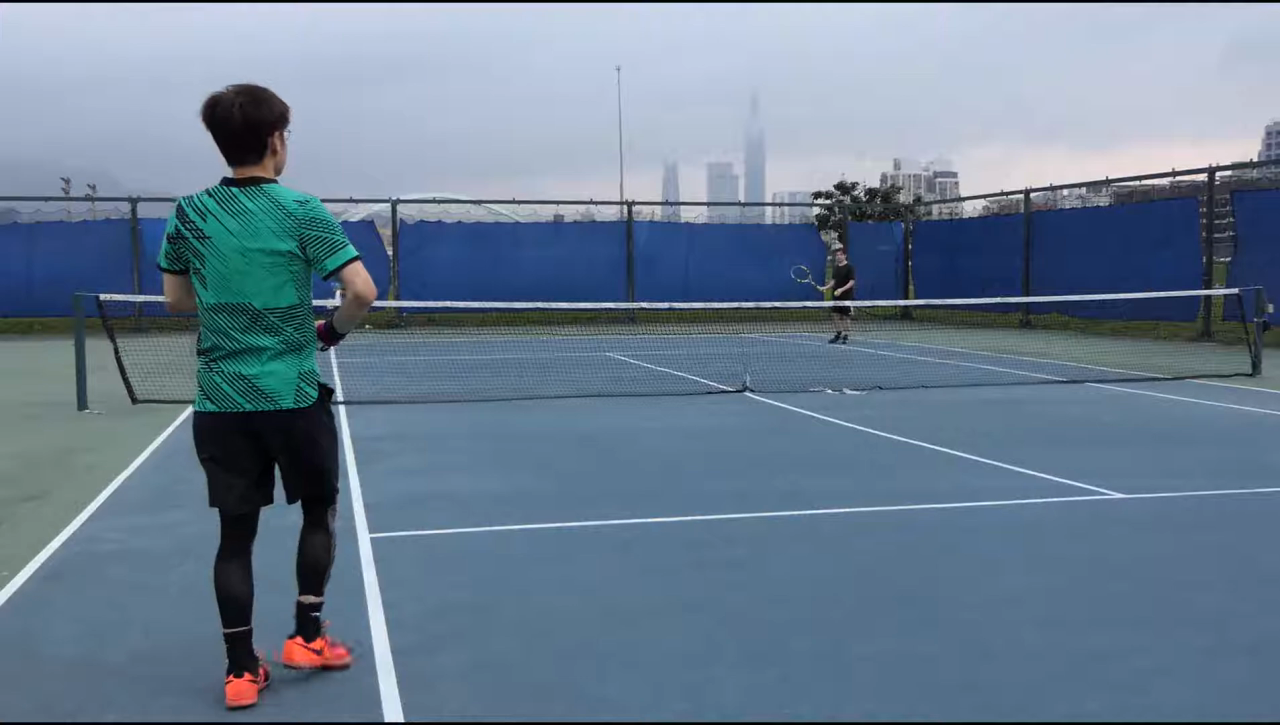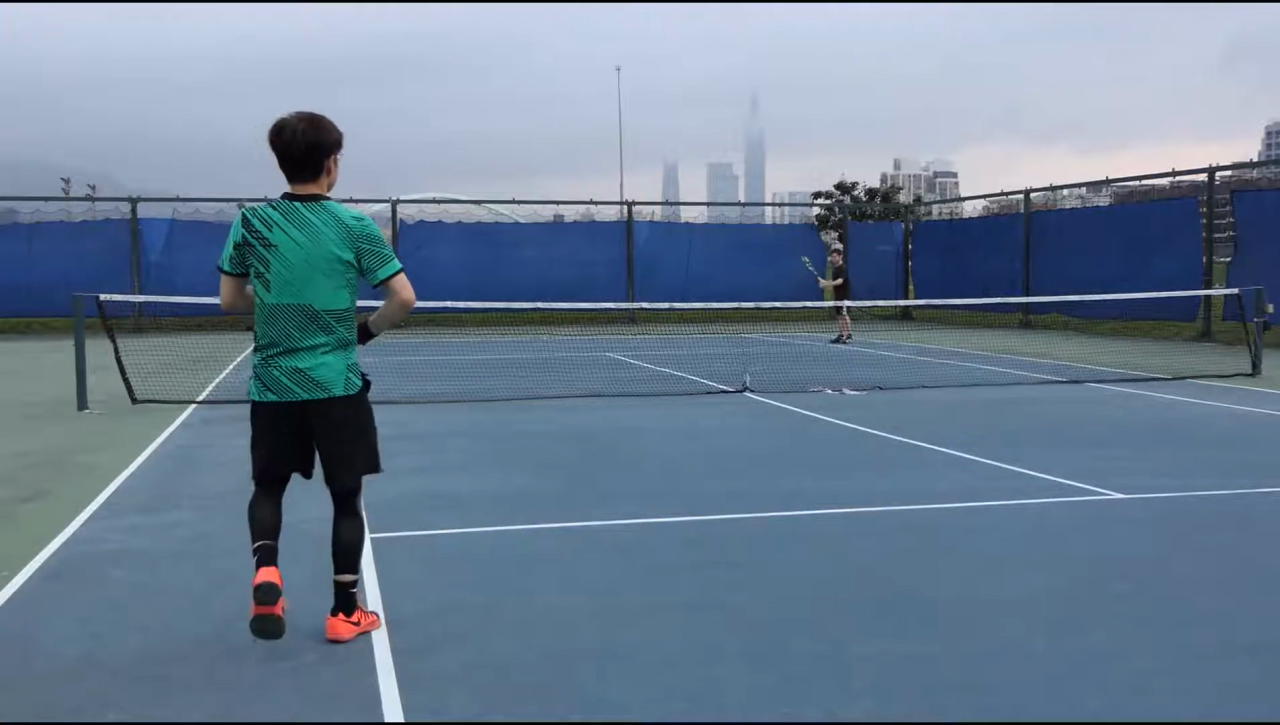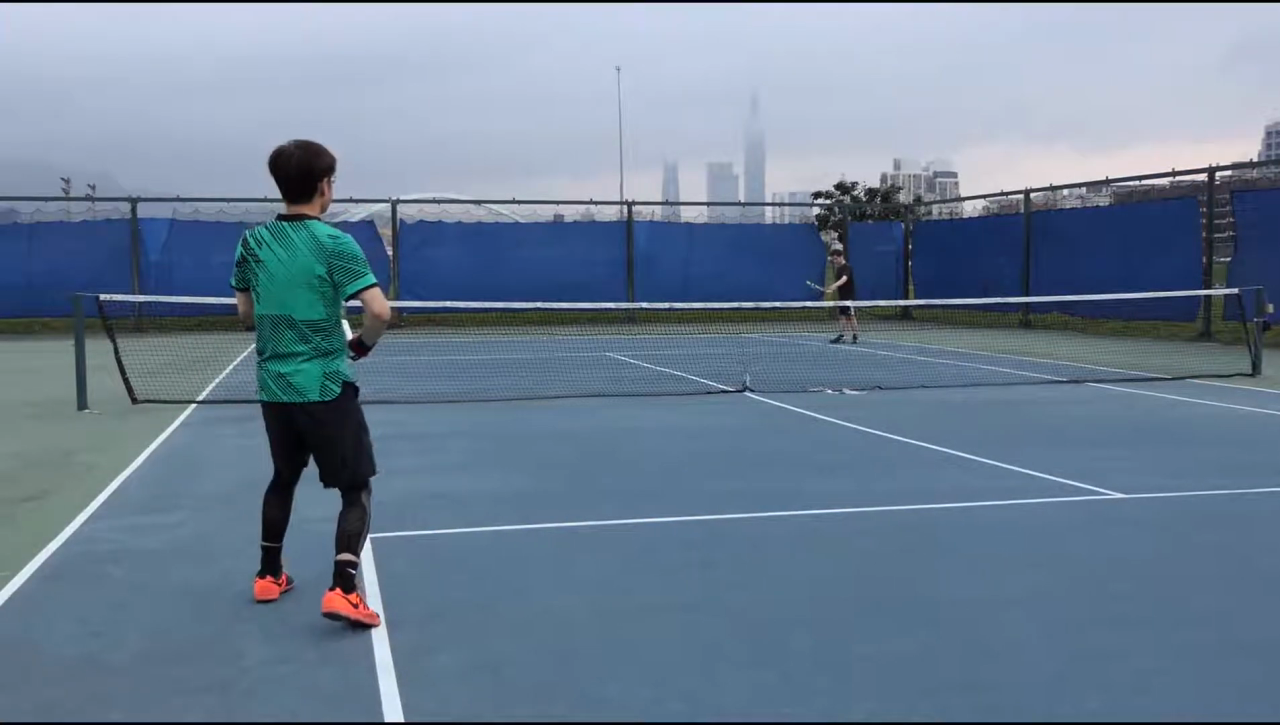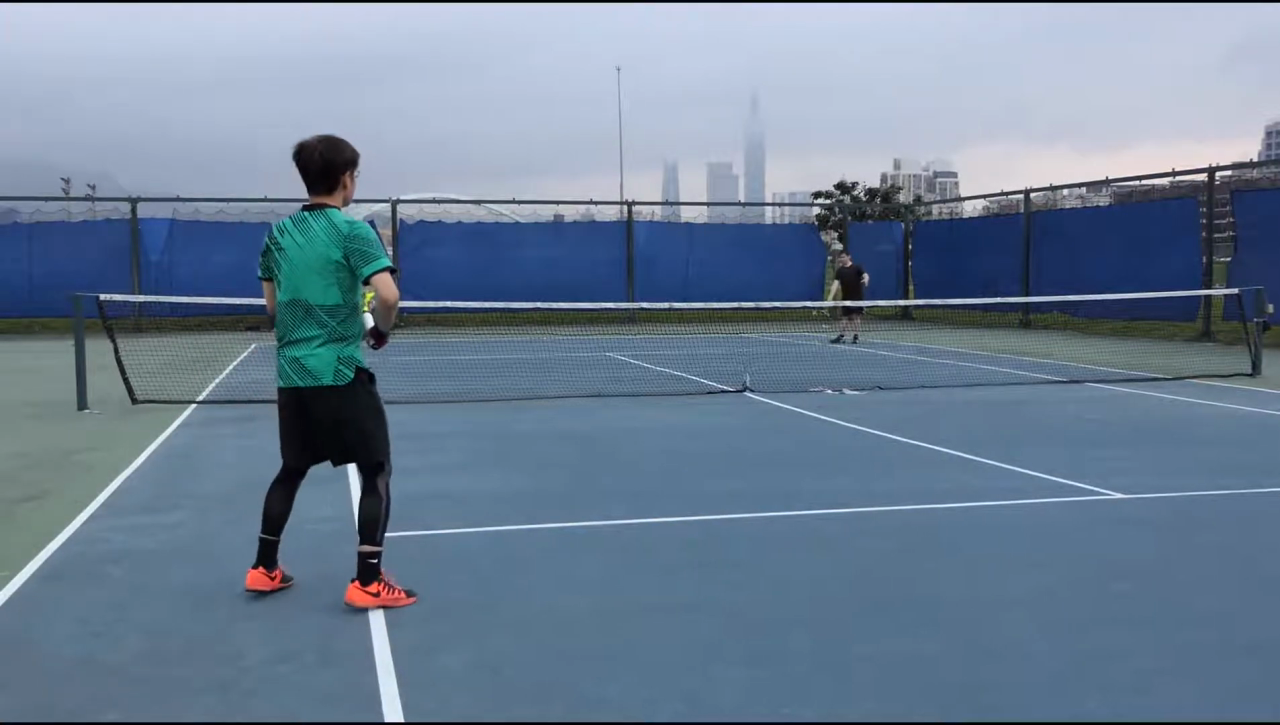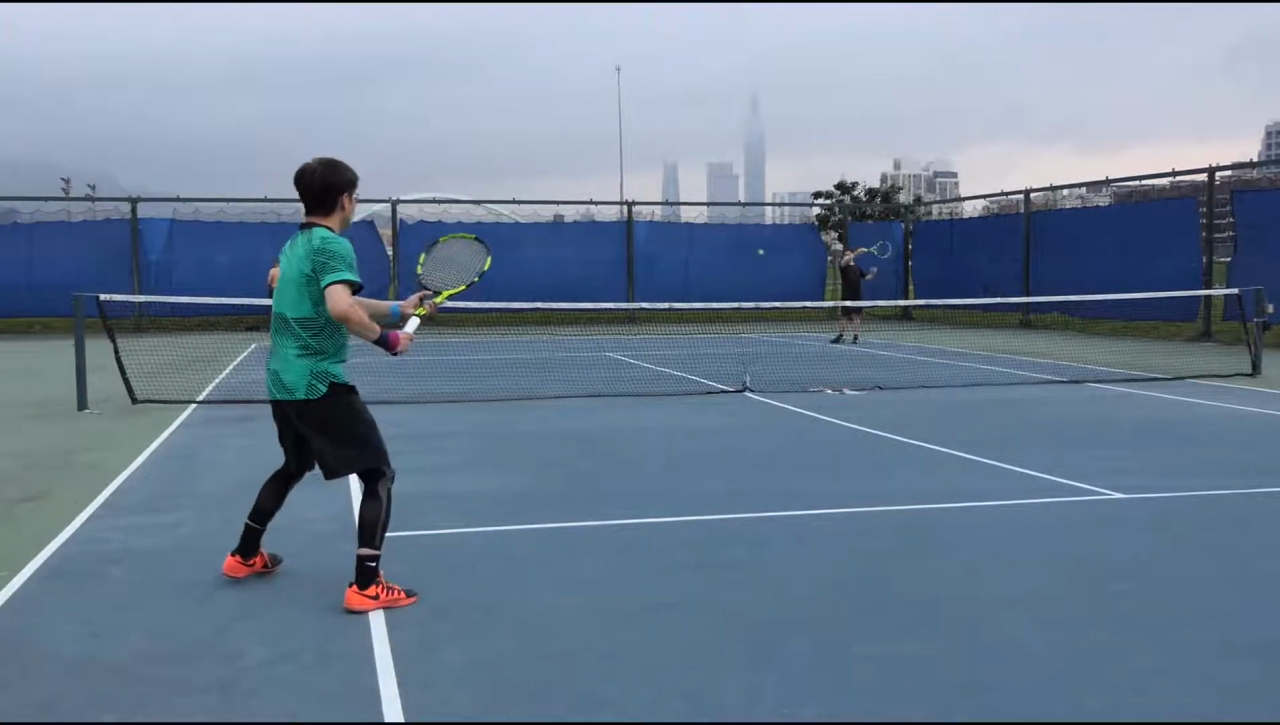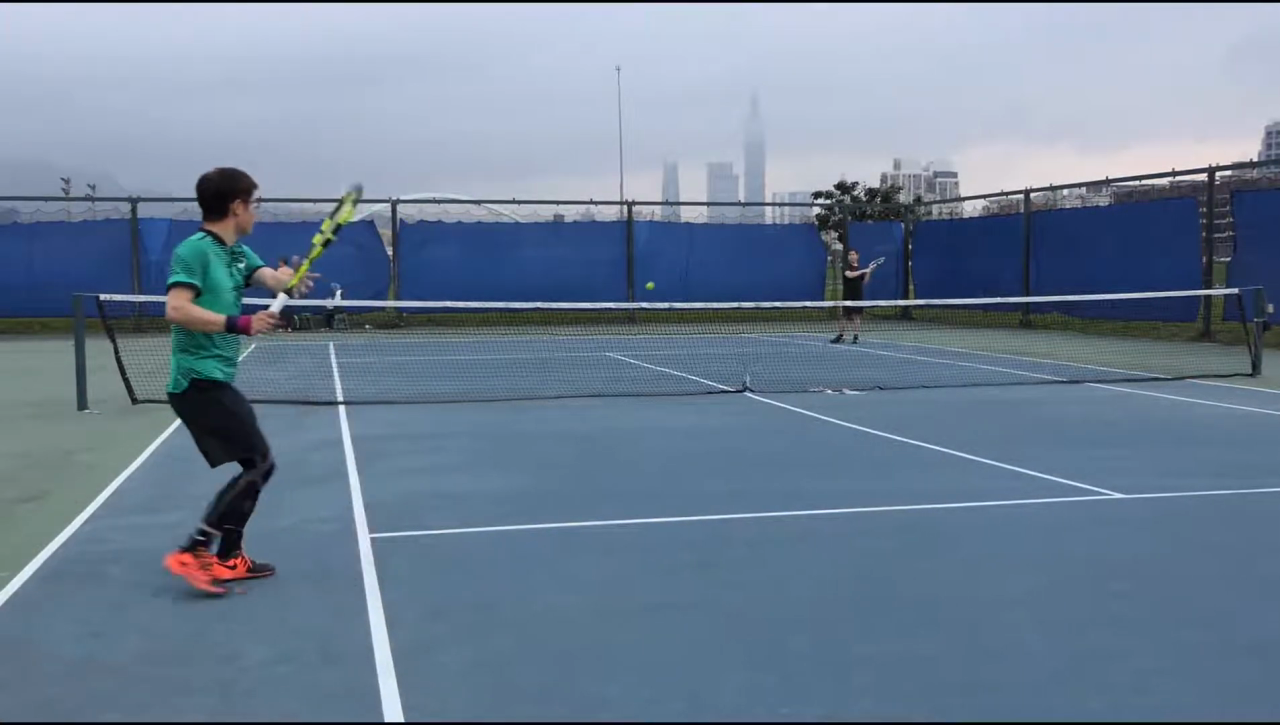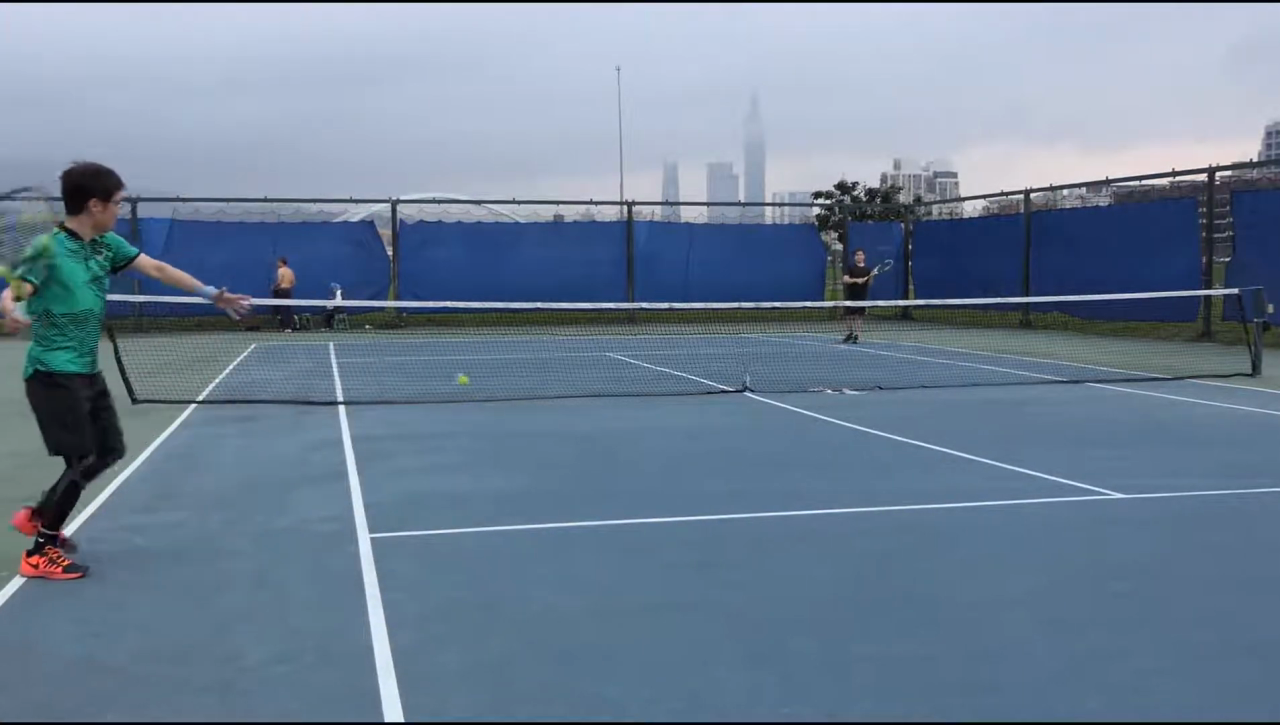
dt=0.4s
person 1, frame 1
left shoulder: (189, 214)
right shoulder: (301, 211)
left elbow: (178, 300)
right elbow: (363, 291)
right wrist: (333, 329)
left hip: (221, 398)
right hip: (293, 393)
left knee: (237, 529)
right knee: (319, 508)
left ankle: (241, 670)
right ankle: (308, 636)
person 1, frame 2
left shoulder: (251, 222)
right shoulder: (355, 226)
left elbow: (231, 300)
right elbow: (405, 299)
right wrist: (368, 329)
left hip: (272, 387)
right hip: (337, 385)
left knee: (268, 486)
right knee: (345, 495)
left ankle: (267, 577)
right ankle: (345, 612)
person 1, frame 3
left shoulder: (252, 241)
right shoulder: (335, 243)
left elbow: (246, 313)
right elbow: (380, 311)
right wrist: (363, 343)
left hip: (274, 386)
right hip: (325, 387)
left knee: (284, 477)
right knee: (356, 490)
left ankle: (269, 575)
right ankle: (343, 589)
person 1, frame 4
left shoulder: (278, 232)
right shoulder: (353, 231)
left elbow: (272, 302)
right elbow: (388, 296)
right wrist: (381, 331)
left hip: (291, 373)
right hip: (340, 373)
left knee: (293, 468)
right knee: (376, 471)
left ankle: (265, 568)
right ankle: (368, 582)
person 1, frame 5
left shoulder: (294, 246)
right shoulder: (333, 245)
right elbow: (340, 308)
left wrist: (397, 309)
right wrist: (385, 338)
left hip: (283, 384)
right hip: (321, 385)
left knee: (294, 465)
right knee: (378, 474)
left ankle: (245, 555)
right ankle: (366, 585)
person 1, frame 6
left shoulder: (237, 254)
right shoulder: (194, 250)
left elbow: (273, 278)
right elbow: (176, 310)
left wrist: (292, 280)
right wrist: (238, 324)
left hip: (212, 380)
right hip: (199, 381)
left knee: (253, 465)
right knee: (260, 463)
left ankle: (226, 557)
right ankle: (193, 553)
person 1, frame 7
left shoulder: (106, 243)
right shoulder: (47, 249)
left elbow: (157, 270)
left wrist: (211, 293)
left hip: (86, 372)
right hip: (52, 374)
left knee: (109, 451)
right knee: (83, 462)
left ankle: (35, 517)
right ankle: (40, 552)
